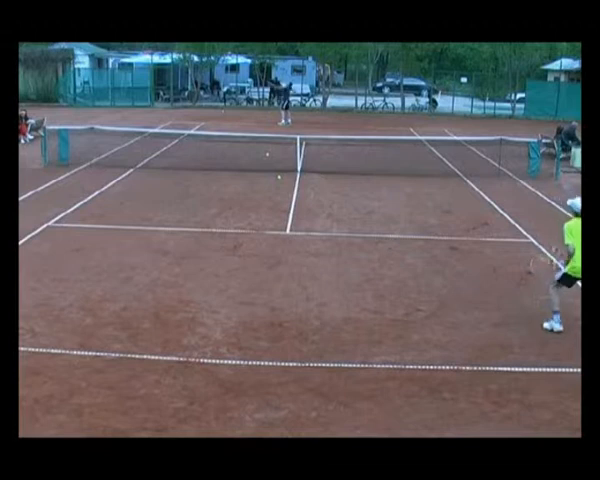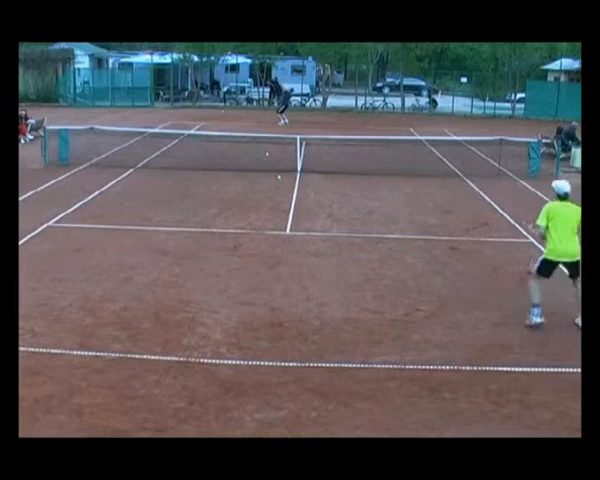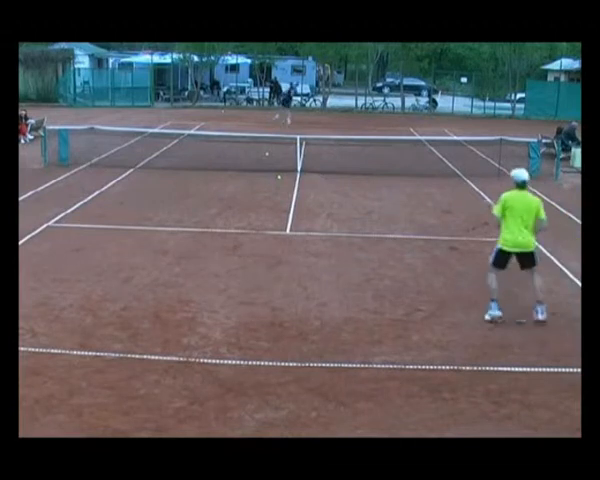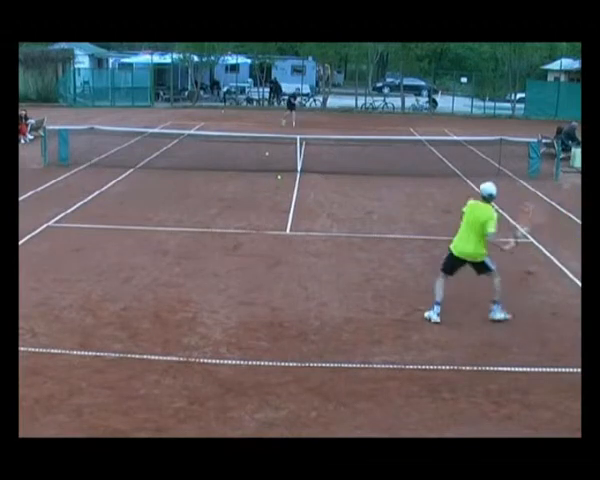
dt=0.4s
person 1, frame 1
left shoulder: (569, 225)
left elbow: (571, 250)
left wrist: (567, 262)
left hip: (575, 268)
left knee: (554, 287)
left ankle: (556, 321)
person 1, frame 2
left shoulder: (549, 208)
right shoulder: (577, 210)
left elbow: (541, 232)
right elbow: (581, 233)
left wrist: (544, 236)
left hip: (554, 254)
right hip: (574, 254)
left knee: (534, 279)
right knee: (577, 282)
left ankle: (536, 314)
right ankle: (580, 317)
person 1, frame 3
left shoulder: (507, 197)
right shoulder: (536, 201)
left elbow: (496, 220)
right elbow: (542, 225)
left hip: (507, 243)
right hip: (527, 244)
left knee: (492, 272)
right knee: (535, 274)
left ankle: (494, 309)
right ankle: (540, 310)
person 1, frame 4
left shoulder: (471, 204)
right shoulder: (491, 214)
right elbow: (489, 238)
right wrist: (502, 247)
left hip: (457, 249)
right hip: (475, 253)
left knee: (441, 278)
right knee: (495, 276)
left ankle: (435, 312)
right ankle: (496, 310)
